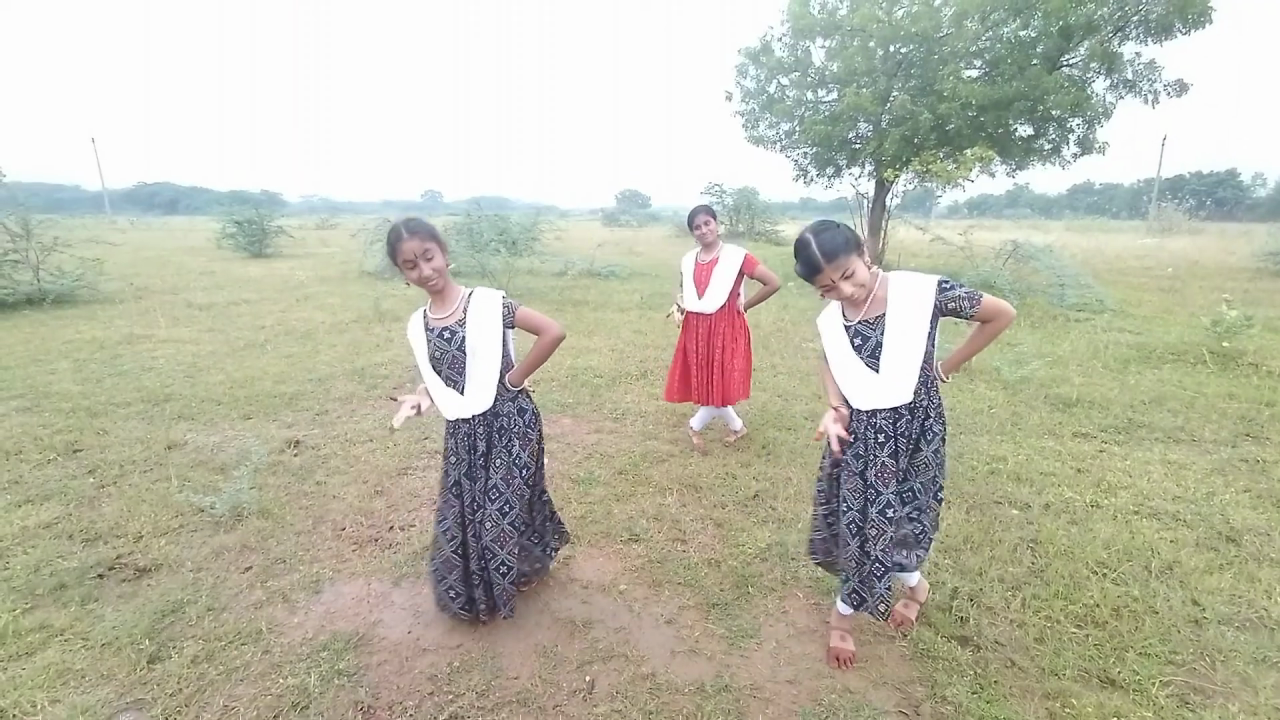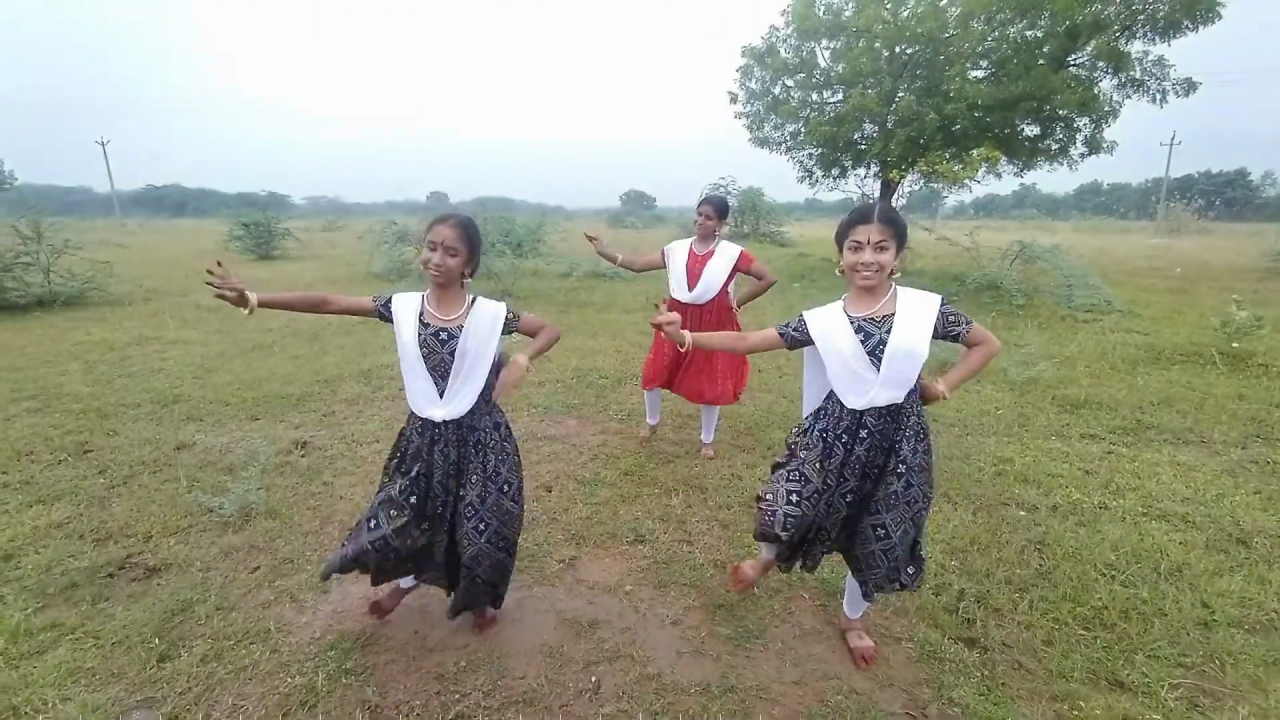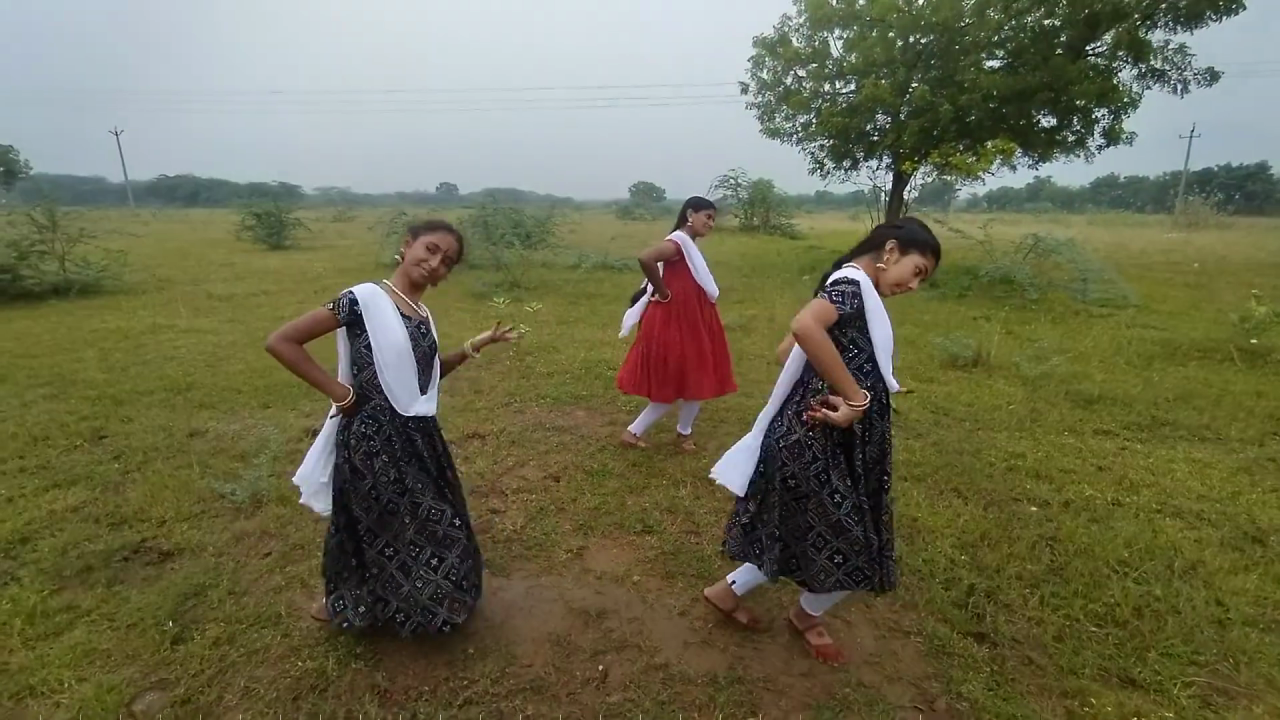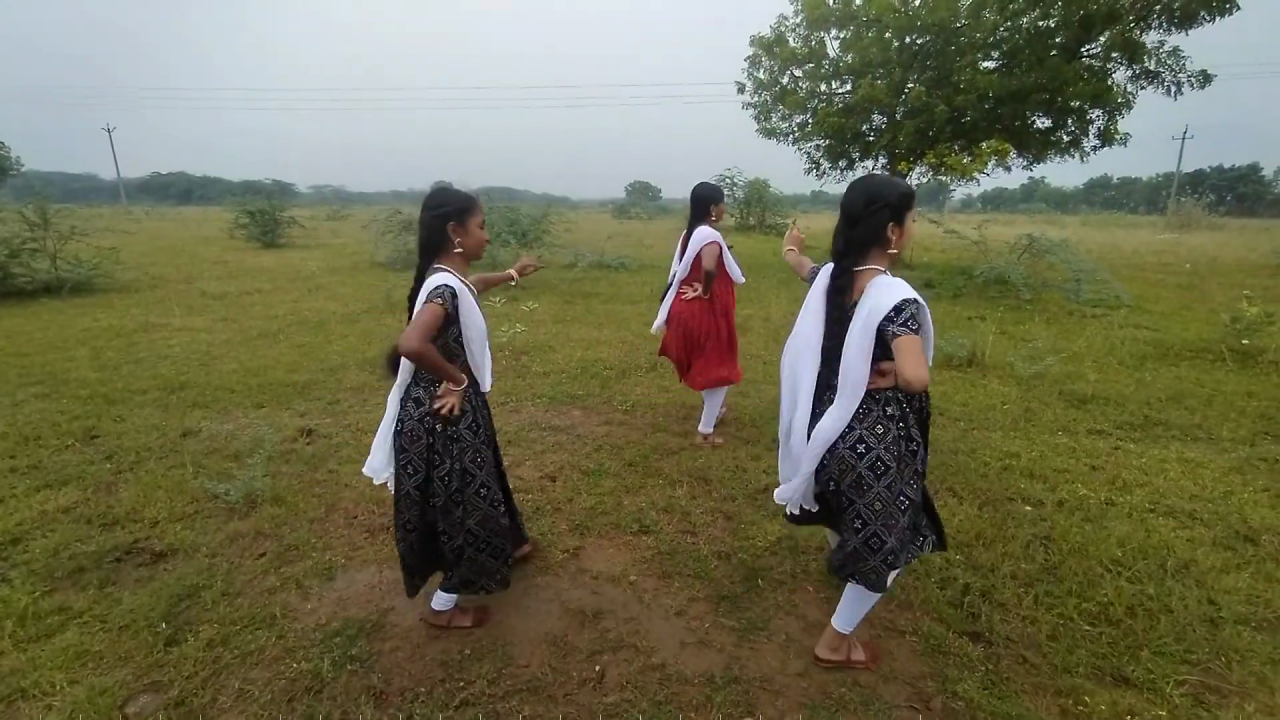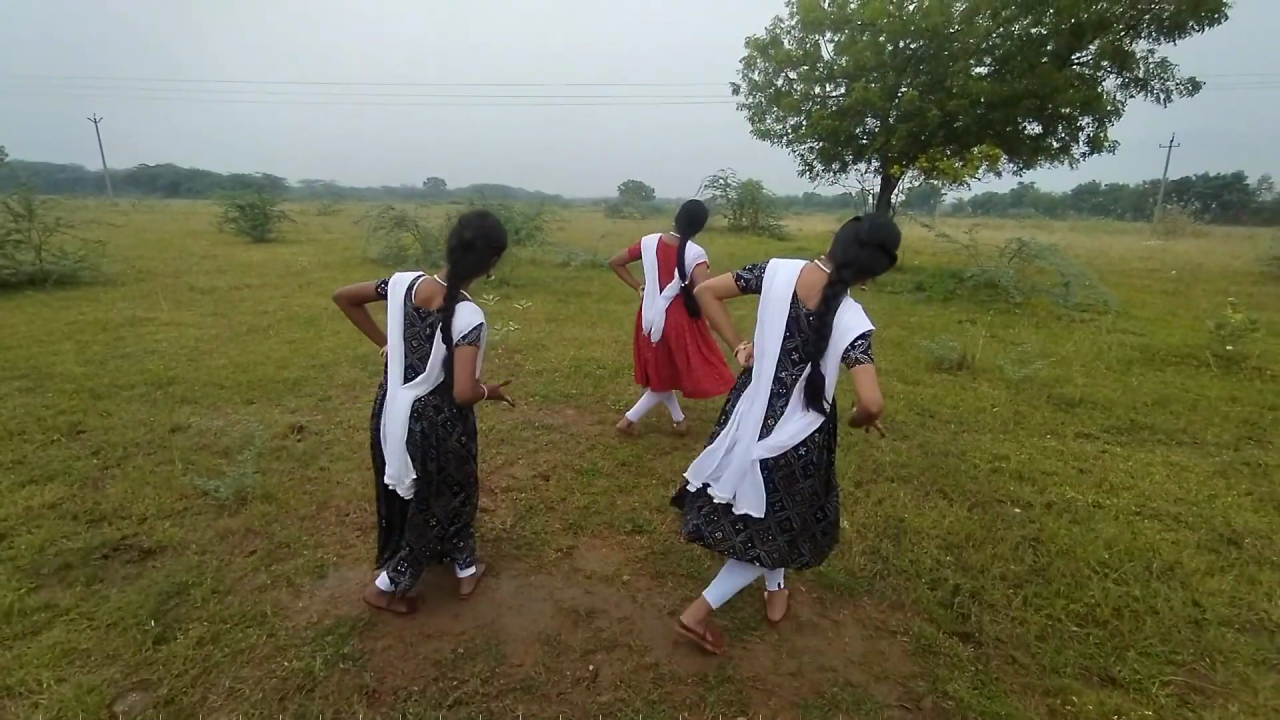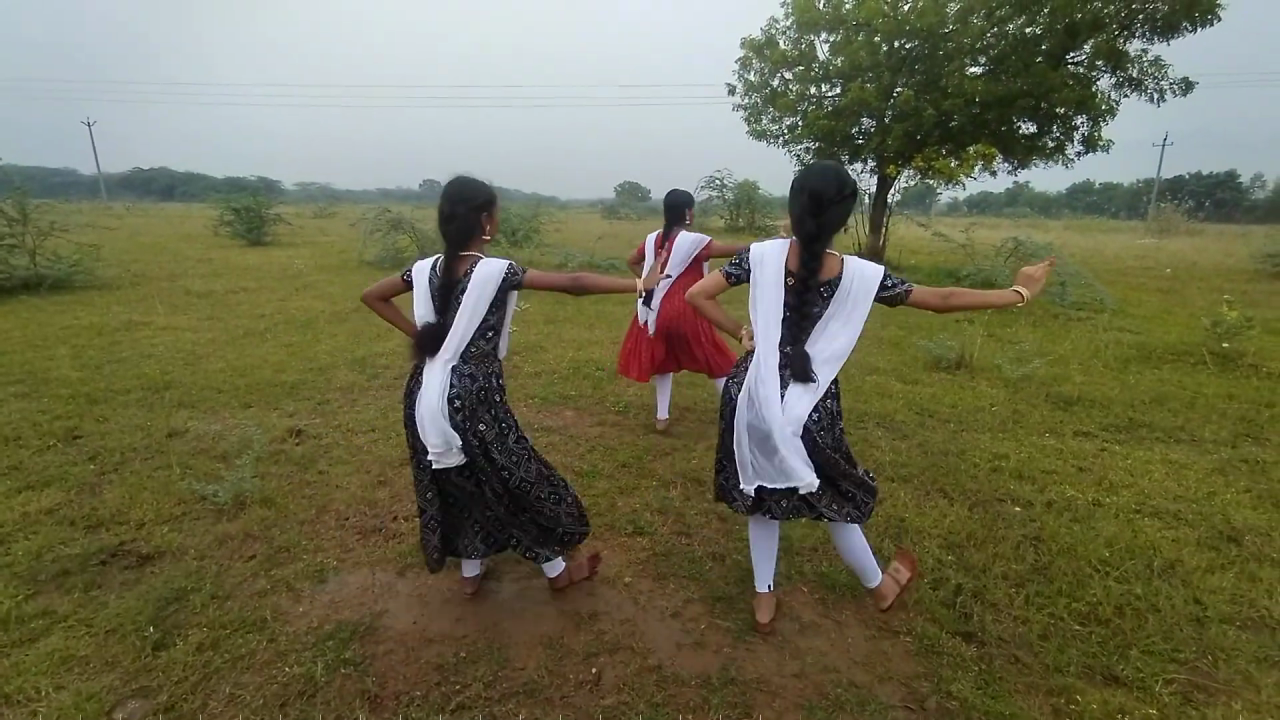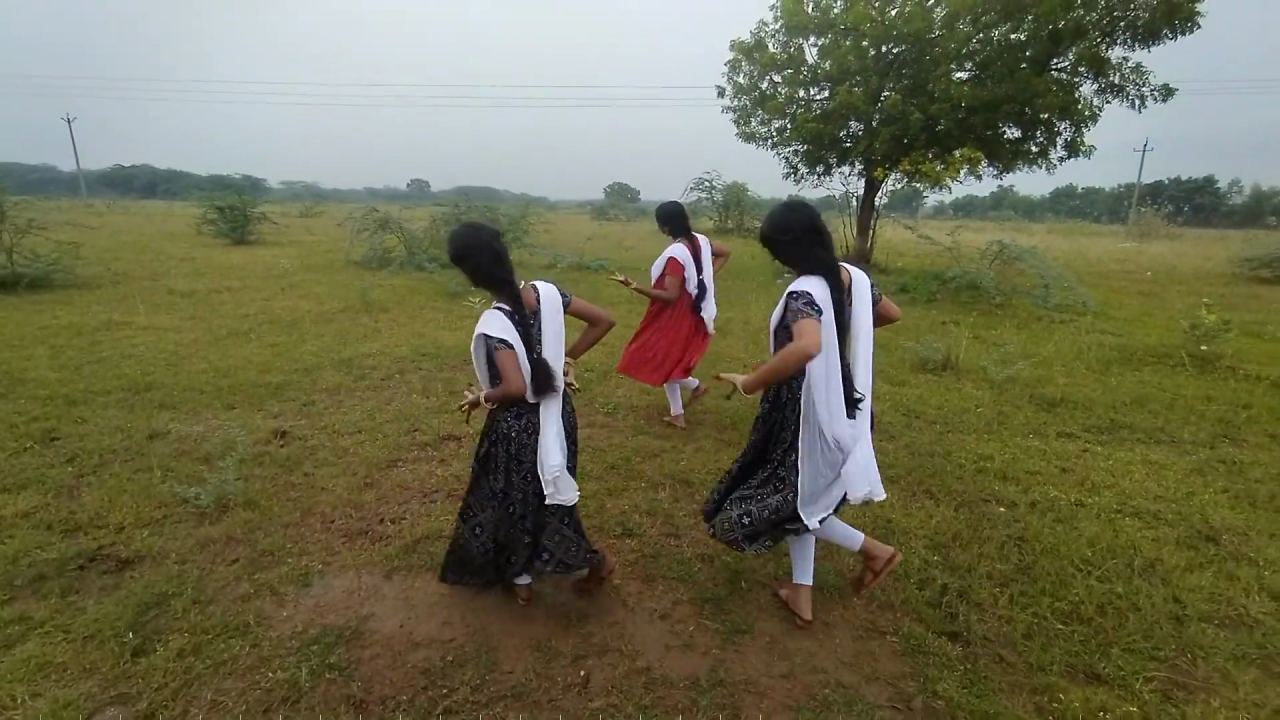
dt=0.7s
person 1, frame 1
left shoulder: (922, 292)
right shoulder: (829, 322)
left elbow: (1002, 314)
left wrist: (946, 367)
right wrist: (834, 408)
left hip: (911, 431)
right hip: (858, 434)
left knee: (881, 527)
right knee: (857, 524)
left ankle: (842, 615)
right ankle: (915, 585)
person 1, frame 2
left shoulder: (926, 308)
right shoulder: (820, 320)
left elbow: (986, 342)
right elbow: (749, 341)
left wrist: (945, 382)
right wrist: (686, 336)
left hip: (897, 442)
right hip: (833, 434)
left knee: (880, 543)
right knee: (785, 509)
left ankle: (852, 618)
right ankle: (766, 556)
person 1, frame 3
left shoulder: (855, 292)
right shoulder: (853, 285)
right elbow: (803, 325)
right wrist: (856, 396)
left hip: (829, 440)
right hip: (817, 443)
left knee: (807, 537)
right knee: (850, 546)
left ankle: (728, 591)
right ankle: (806, 615)
person 1, frame 4
left shoulder: (827, 276)
right shoulder: (896, 297)
left elbow: (799, 267)
right elbow: (916, 378)
left wrist: (794, 253)
right wrist: (892, 374)
left hip: (826, 424)
right hip: (874, 439)
right knee: (886, 540)
left ankle: (846, 557)
right ankle: (836, 641)
person 1, frame 5
left shoulder: (779, 271)
right shoulder: (852, 322)
left elbow: (707, 291)
right elbow: (872, 403)
left wrist: (739, 347)
right wrist: (860, 419)
left hip: (751, 409)
right hip: (797, 432)
left knee: (766, 511)
right knee: (782, 523)
left ankle: (775, 593)
right ankle: (701, 608)
person 1, frame 6
left shoulder: (761, 255)
right shoulder: (862, 275)
left elbow: (697, 297)
right elbow: (941, 300)
left wrist: (743, 332)
right wrist: (1017, 293)
left hip: (752, 395)
right hip: (805, 407)
left knee: (765, 494)
right knee: (837, 495)
left ankle: (764, 600)
right ankle: (880, 584)
person 1, frame 7
left shoulder: (804, 293)
right shoulder: (850, 277)
left elbow: (807, 347)
left wrist: (752, 381)
left hip: (804, 415)
right hip: (837, 413)
left knee: (770, 504)
right knee: (799, 500)
left ankle: (869, 548)
right ankle: (801, 593)
person 2, frame 1
left shoulder: (489, 303)
right shoulder: (417, 325)
left elbow: (553, 332)
left wrist: (513, 379)
right wrist: (422, 398)
left hip: (508, 421)
right hip: (463, 431)
left knee: (504, 511)
right knee: (464, 515)
left ankle: (498, 594)
person 2, frame 2
left shoulder: (493, 316)
right shoulder: (401, 306)
left elbow: (550, 331)
right elbow: (327, 303)
left wrist: (521, 361)
right wrist: (253, 299)
left hip: (479, 437)
right hip: (425, 434)
left knee: (482, 528)
right knee: (396, 517)
left ankle: (479, 598)
right ankle: (403, 581)
person 2, frame 3
left shoulder: (423, 315)
right shoulder: (362, 300)
right elbow: (280, 342)
left wrist: (472, 348)
right wrist: (339, 391)
left hip: (415, 434)
right hip: (374, 436)
person 2, frame 4
left shoulder: (443, 277)
right shoulder: (444, 288)
right elbow: (410, 343)
left wrist: (512, 274)
right wrist: (455, 377)
left hip: (450, 412)
right hip: (441, 417)
left knee: (478, 494)
right knee: (460, 506)
left ankle: (506, 549)
right ankle: (442, 607)
person 2, frame 5
left shoulder: (404, 284)
right shoulder: (469, 318)
left elbow: (343, 297)
right elbow: (463, 393)
right wrist: (491, 391)
left hip: (394, 410)
right hip: (436, 420)
left knee: (408, 494)
right knee: (444, 496)
left ankle: (464, 569)
right ankle: (385, 586)
person 2, frame 6
left shoulder: (426, 269)
right shoulder: (496, 272)
left elbow: (372, 297)
right elbow: (572, 283)
right wrist: (639, 285)
left hip: (427, 395)
right hip: (474, 394)
left knee: (453, 483)
right knee: (520, 477)
left ankle: (471, 571)
right ankle: (556, 569)
person 2, frame 7
left shoulder: (493, 325)
right shoulder: (547, 293)
left elbow: (516, 386)
right elbow: (604, 321)
left wrist: (482, 396)
left hip: (517, 427)
right hip: (557, 417)
left knee: (506, 507)
right knee: (540, 503)
right ankle: (525, 578)
person 3, frame 1
left shoulder: (737, 256)
right shoulder: (688, 259)
left elbow: (774, 283)
left wrist: (744, 305)
right wrist: (679, 303)
left hip: (726, 329)
right hip: (696, 329)
left knee: (720, 387)
right knee: (704, 386)
left ankle: (695, 426)
right ankle: (736, 425)
person 3, frame 2
left shoulder: (732, 253)
right shoulder: (676, 249)
left elbow: (768, 278)
right elbow: (638, 265)
left wrist: (736, 303)
right wrist: (606, 252)
left hip: (713, 324)
left knee: (709, 384)
right knee: (655, 374)
left ankle: (707, 440)
right ankle: (652, 421)
person 3, frame 3
left shoulder: (688, 246)
right shoulder: (679, 242)
right elbow: (645, 258)
right wrist: (662, 293)
left hip: (689, 324)
right hip: (674, 323)
left knee: (687, 383)
right knee: (687, 383)
left ankle: (634, 432)
right ankle: (684, 432)
person 3, frame 4
left shoulder: (689, 234)
right shoulder: (710, 236)
right elbow: (710, 268)
right wrist: (707, 288)
left hip: (683, 311)
right hip: (705, 313)
left knee: (703, 363)
right knee: (719, 369)
left ankle: (715, 411)
right ankle: (705, 432)
person 3, frame 5
left shoulder: (649, 242)
right shoulder: (695, 254)
left elbow: (616, 263)
left wrist: (638, 287)
left hip: (650, 318)
right hip: (679, 320)
left knee: (659, 371)
right knee: (686, 372)
left ankle: (678, 419)
right ankle: (631, 417)
person 3, frame 6
left shoulder: (653, 240)
right shoulder: (694, 242)
left elbow: (631, 263)
right elbow: (737, 250)
left hip: (657, 312)
right hip: (685, 313)
left knee: (664, 364)
right knee: (719, 362)
left ankle: (662, 417)
person 3, frame 7
left shoulder: (674, 254)
right shoulder: (699, 241)
left elbow: (670, 296)
right elbow: (724, 254)
left wrist: (633, 286)
right wrist: (705, 279)
left hip: (673, 316)
right hip: (689, 314)
left knee: (661, 364)
right knee: (666, 363)
left ankle: (694, 385)
right ankle: (679, 409)
